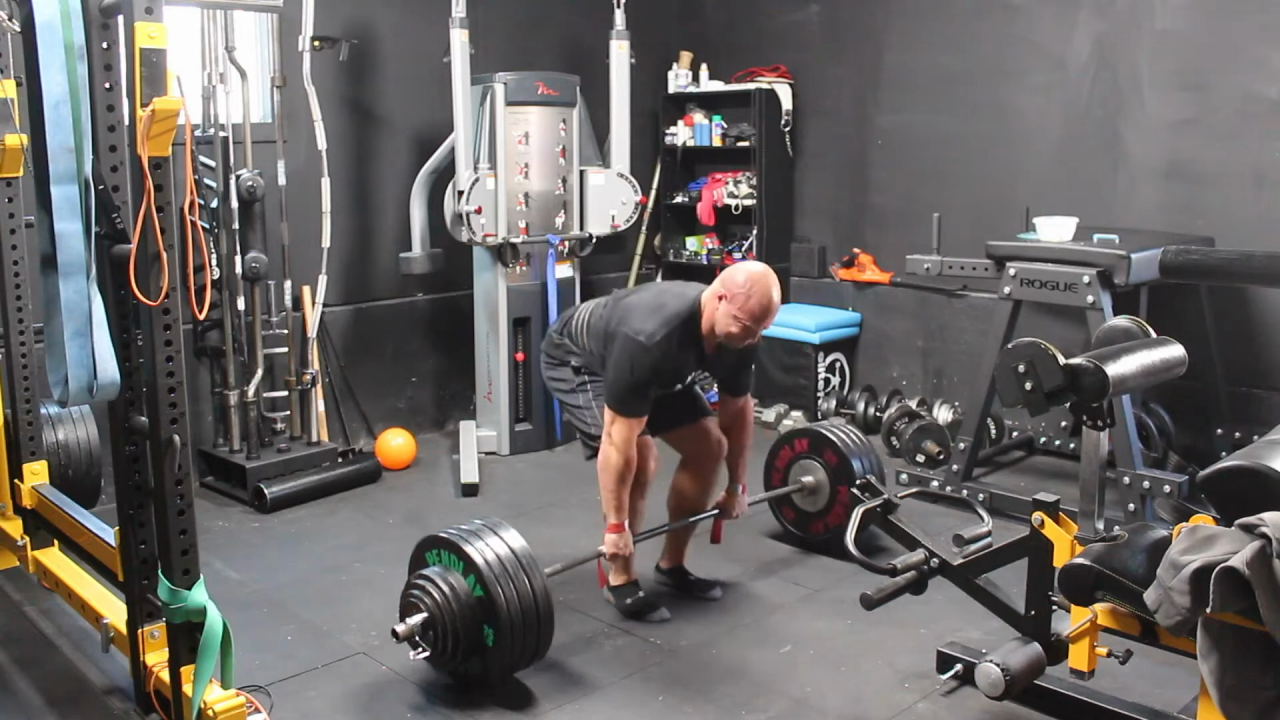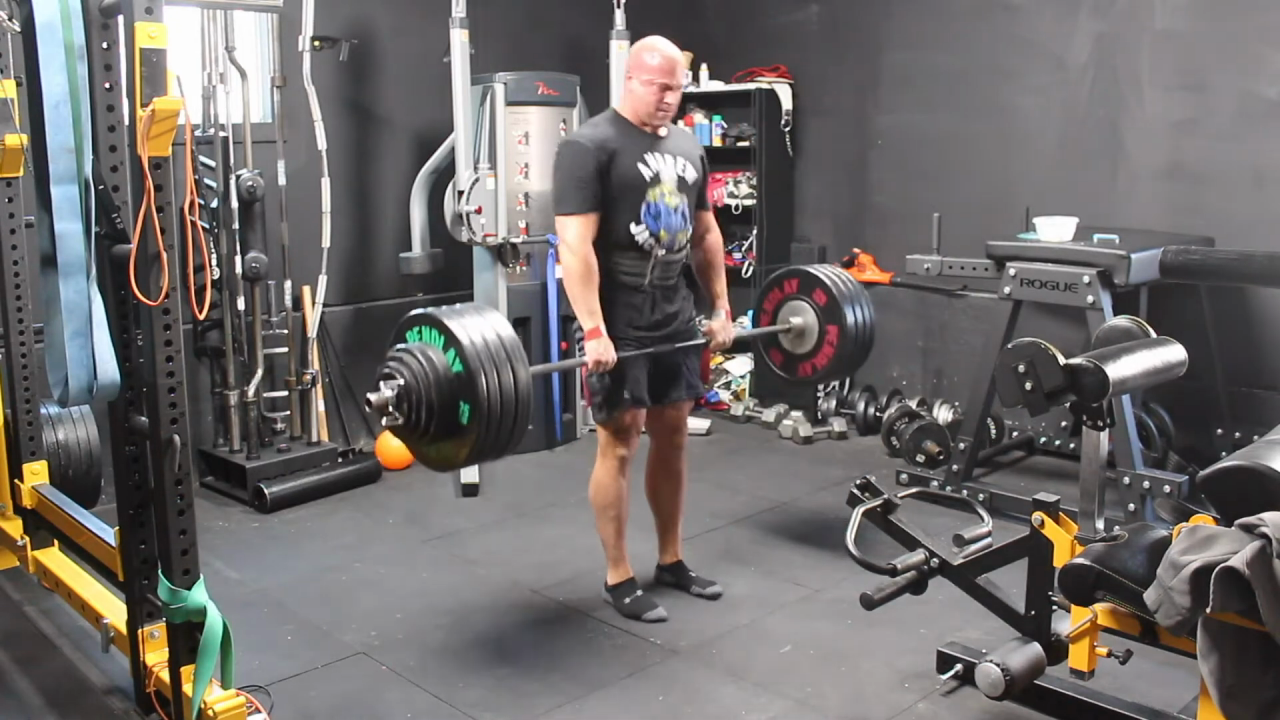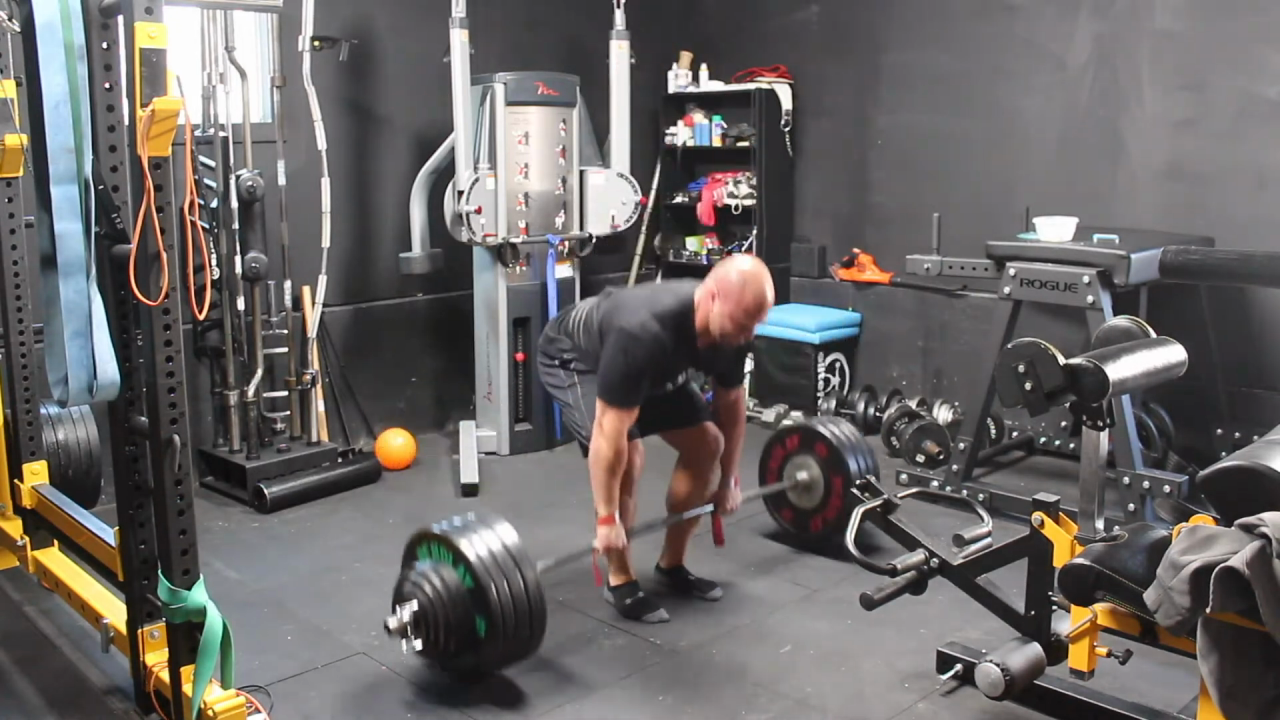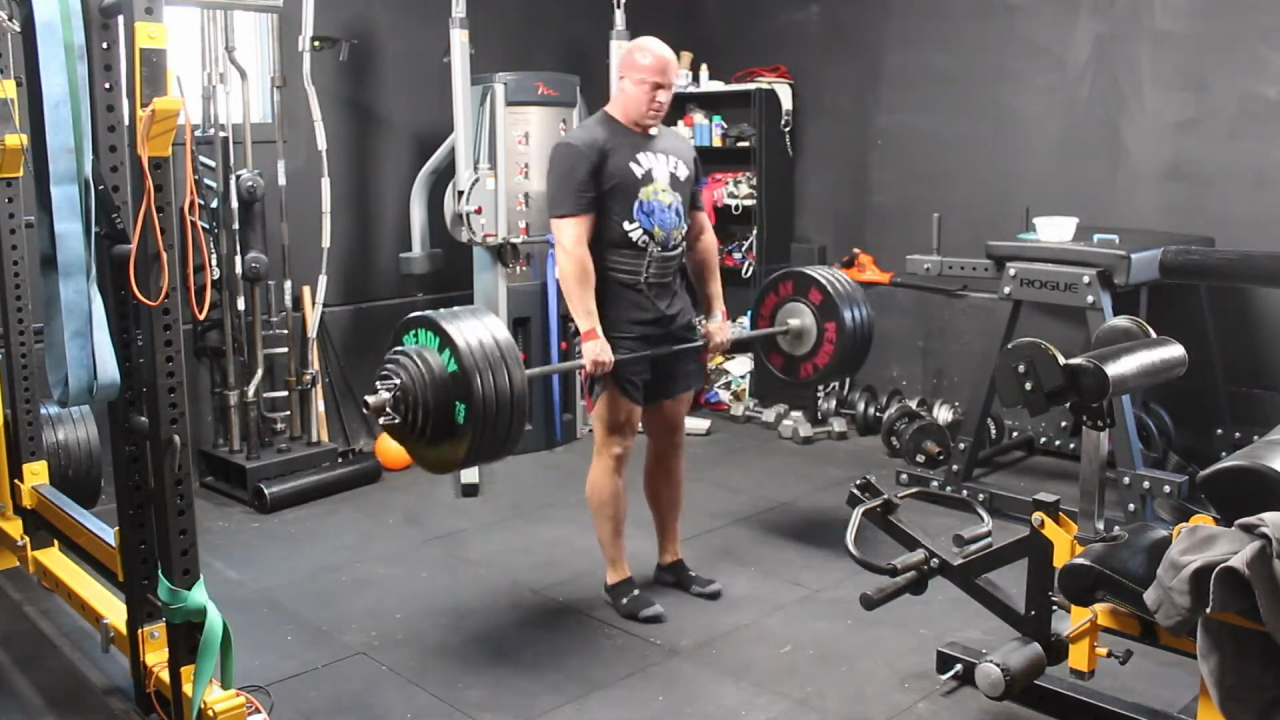
dt=1s
person 1, frame 1
left shoulder: (738, 334)
right shoulder: (650, 338)
left elbow: (737, 408)
right elbow: (619, 440)
left wrist: (736, 487)
right wrist: (615, 528)
right hip: (579, 361)
left knee: (710, 447)
right knee: (640, 461)
left ankle: (672, 565)
right ankle: (620, 580)
person 1, frame 2
left shoulder: (687, 147)
right shoulder: (589, 145)
left elbow: (707, 233)
right elbow: (575, 245)
left wrist: (721, 309)
right wrist: (593, 331)
left hip: (676, 318)
right hip: (617, 325)
left knee: (671, 439)
right knee: (619, 445)
left ankle: (671, 562)
right ankle: (619, 579)
person 1, frame 3
left shoulder: (732, 328)
right shoulder: (643, 331)
left elbow: (730, 404)
right elbow: (611, 432)
left wrist: (729, 480)
right wrist: (607, 519)
right hip: (575, 358)
left knee: (706, 444)
right knee: (627, 457)
left ankle: (671, 565)
right ankle: (620, 582)
person 1, frame 4
left shoulder: (678, 148)
right shoulder: (583, 147)
left elbow: (700, 233)
right elbow: (571, 246)
left wrist: (717, 310)
right wrist: (590, 332)
left hip: (674, 315)
right hip: (615, 323)
left knee: (669, 436)
right knee: (615, 443)
left ankle: (671, 561)
right ankle: (618, 580)
